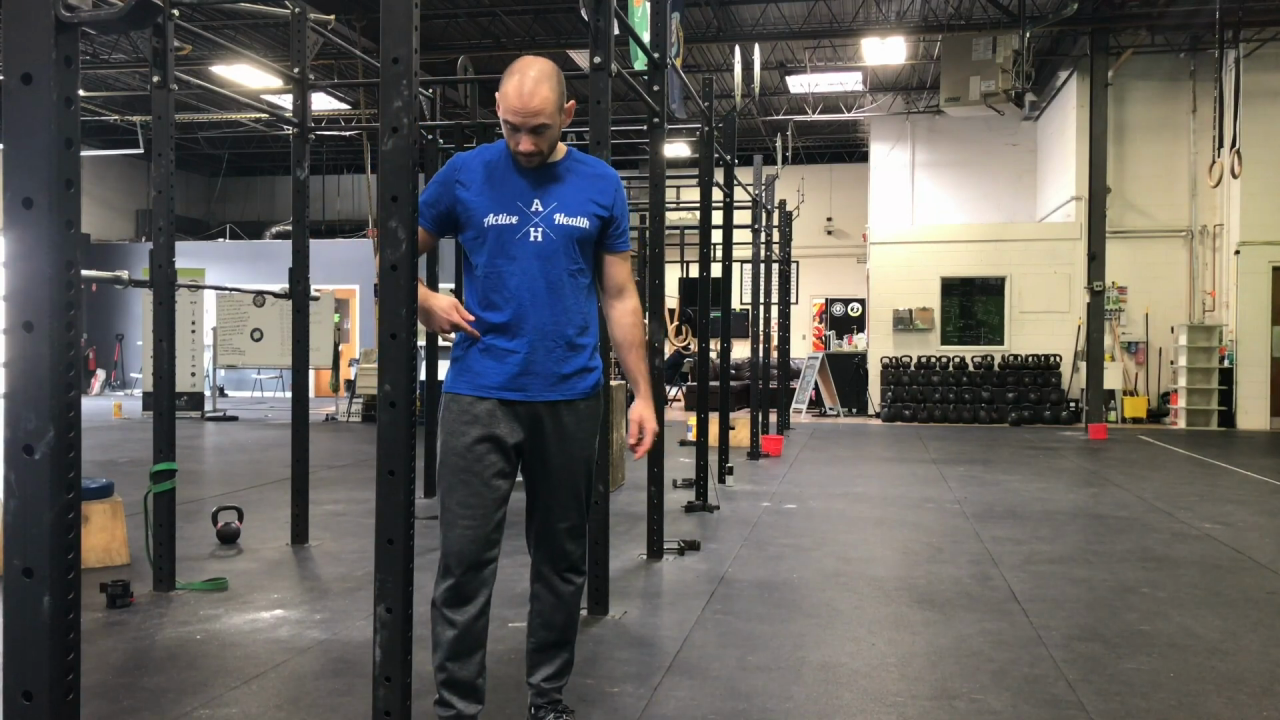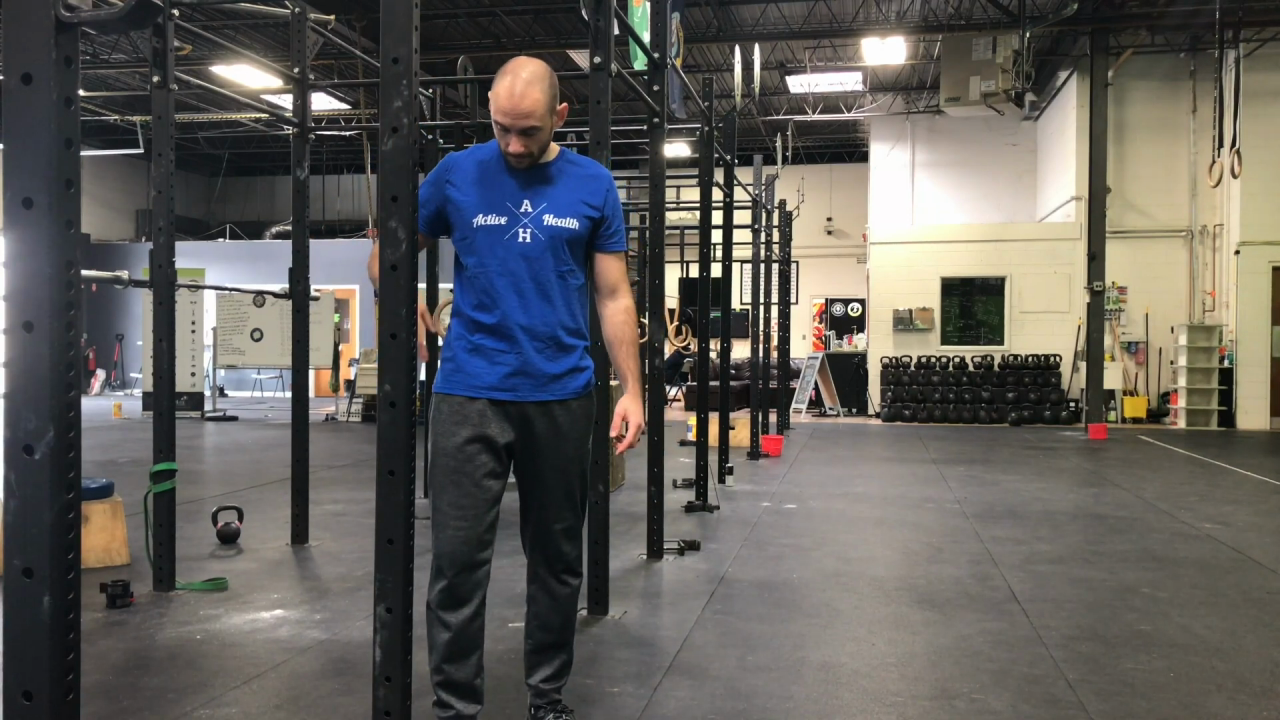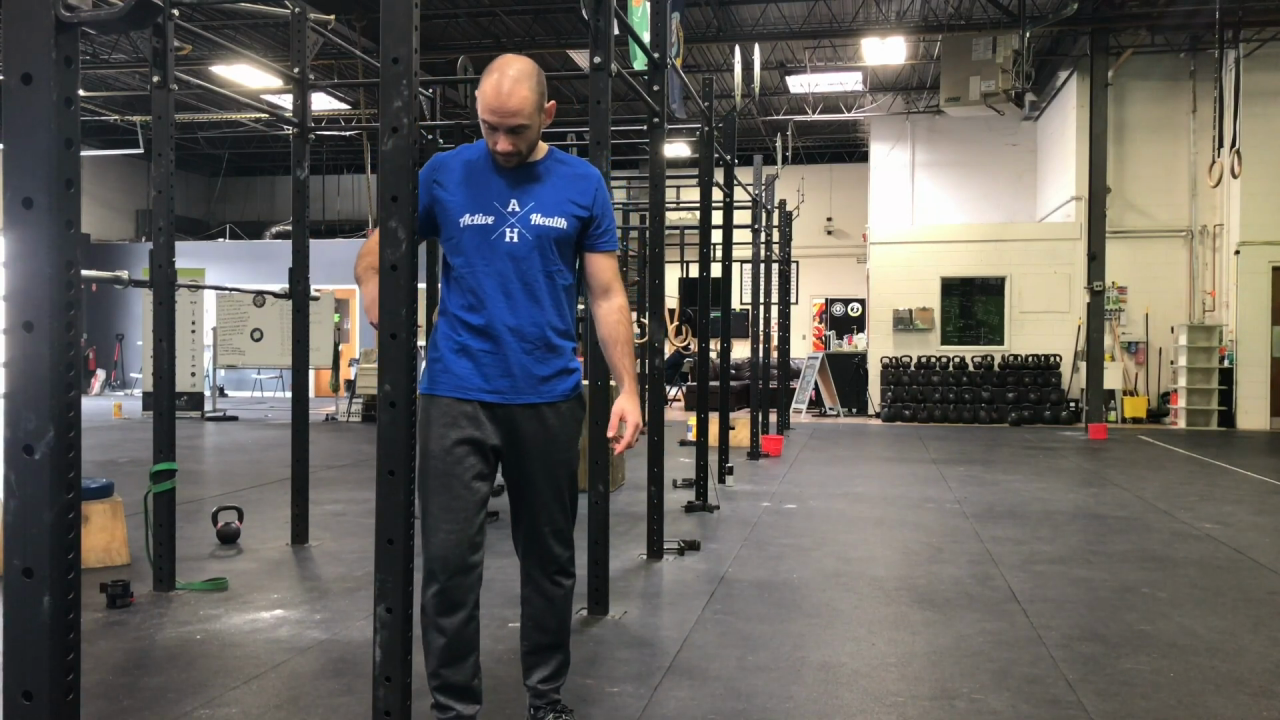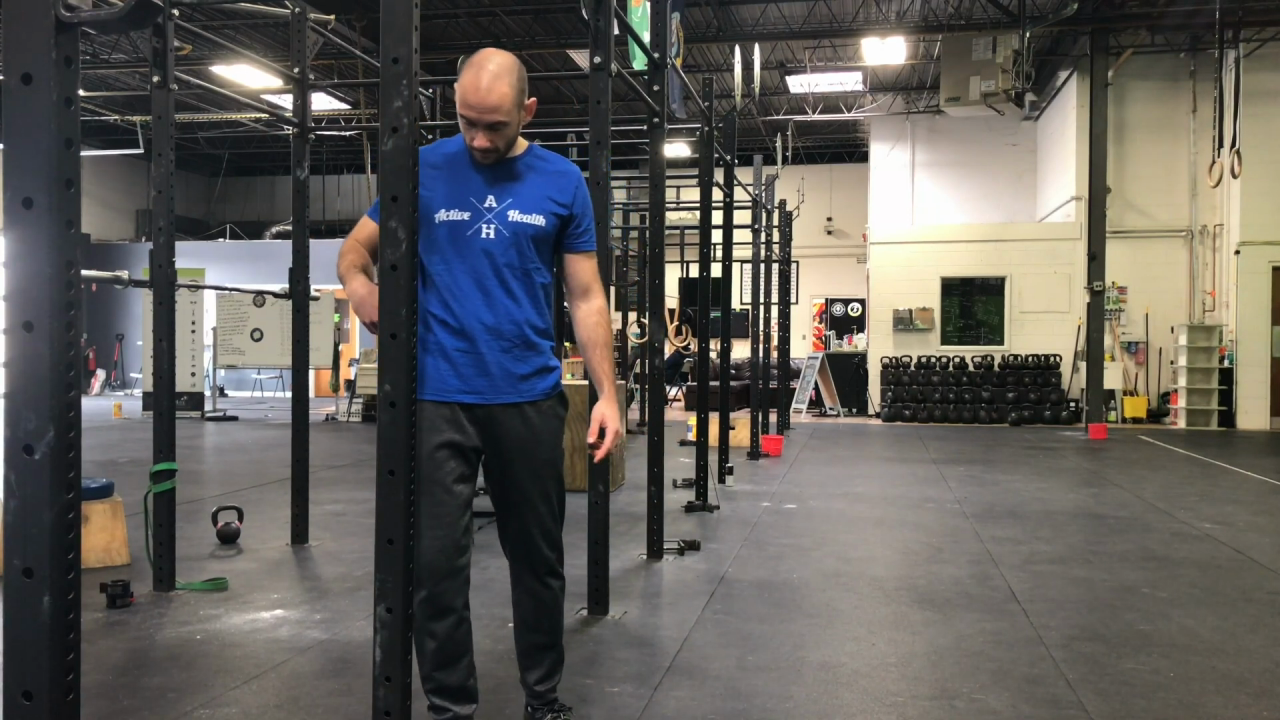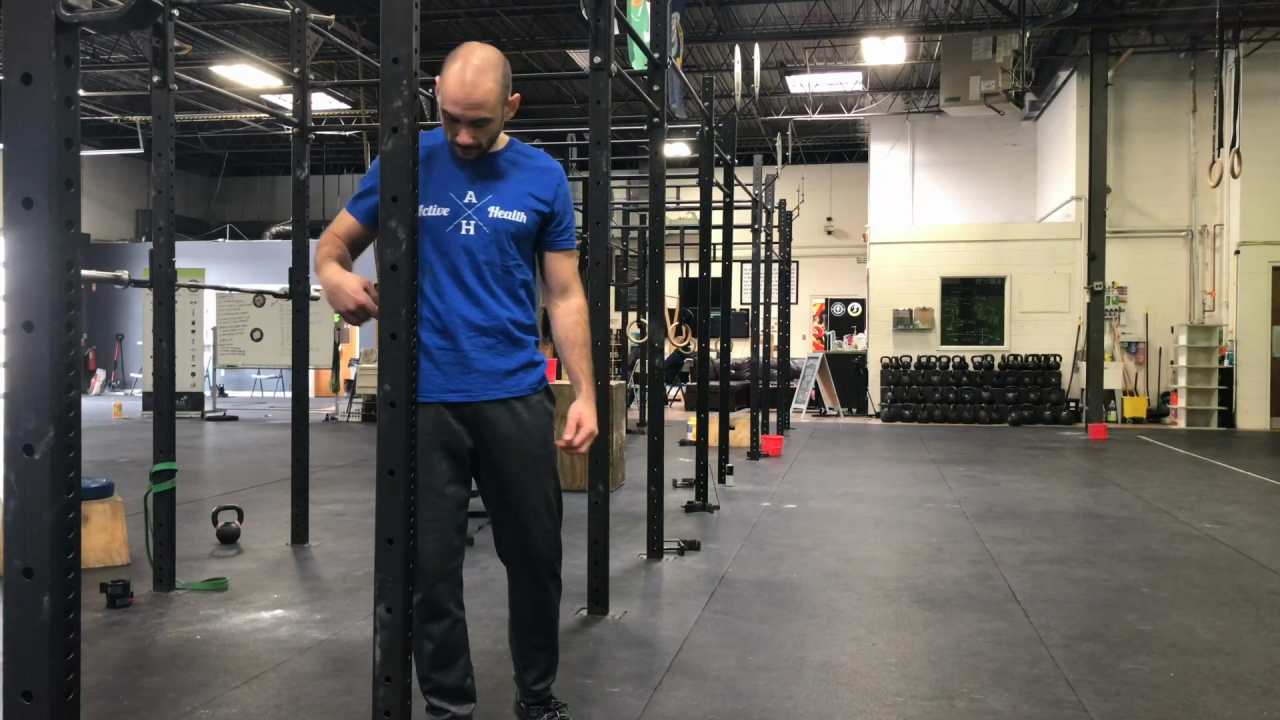
dt=0.5s
person 1, frame 1
left shoulder: (601, 184)
right shoulder: (464, 175)
left elbow: (619, 296)
left wrist: (642, 392)
right wrist: (426, 301)
left hip: (570, 396)
right hip: (479, 392)
left knee: (561, 555)
right knee: (466, 557)
person 1, frame 2
left shoulder: (593, 184)
right shoulder: (457, 174)
left elbow: (613, 296)
right elbow: (387, 253)
left wrist: (631, 389)
right wrist: (406, 311)
left hip: (560, 396)
right hip: (469, 393)
left knee: (556, 556)
right knee: (458, 558)
person 1, frame 3
left shoulder: (583, 184)
right shoulder: (444, 174)
left elbow: (606, 294)
right elbow: (376, 251)
left wrist: (628, 388)
right wrist: (375, 292)
left hip: (549, 396)
right hip: (456, 394)
left knee: (549, 556)
right knee: (449, 560)
person 1, frame 4
left shoulder: (562, 181)
right shoulder: (424, 169)
left elbow: (585, 296)
right elbow: (357, 248)
left wrist: (607, 395)
right wrist: (358, 286)
left hip: (529, 397)
right hip: (434, 396)
left knee: (537, 556)
right knee: (435, 564)
person 1, frame 5
left shoulder: (544, 177)
left elbow: (565, 295)
right elbow: (335, 240)
left wrist: (585, 395)
right wrist: (335, 274)
left hip: (516, 394)
right hip: (422, 397)
left knee: (535, 555)
right knee: (430, 567)
